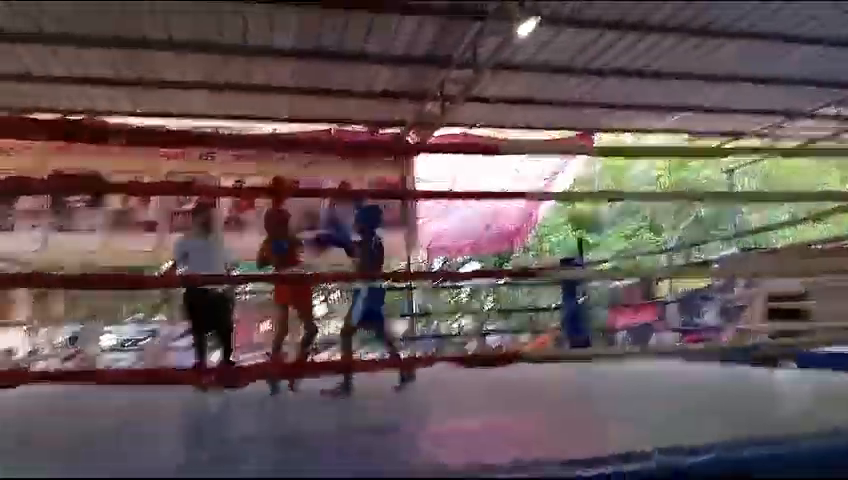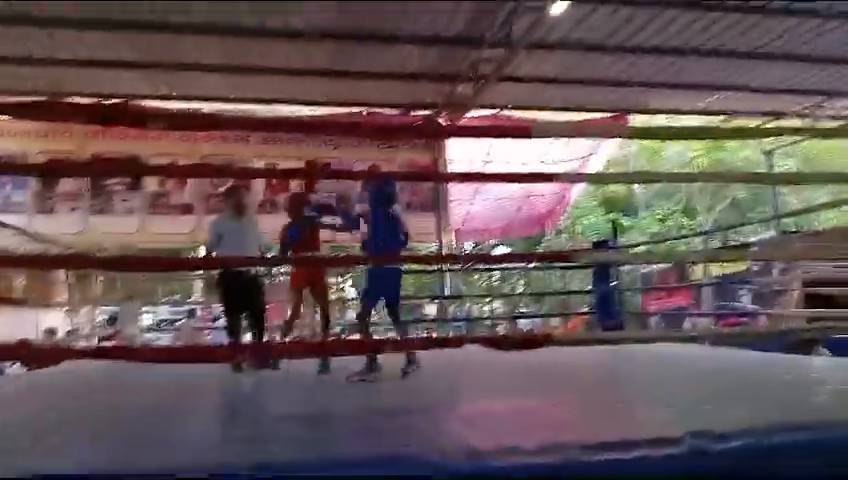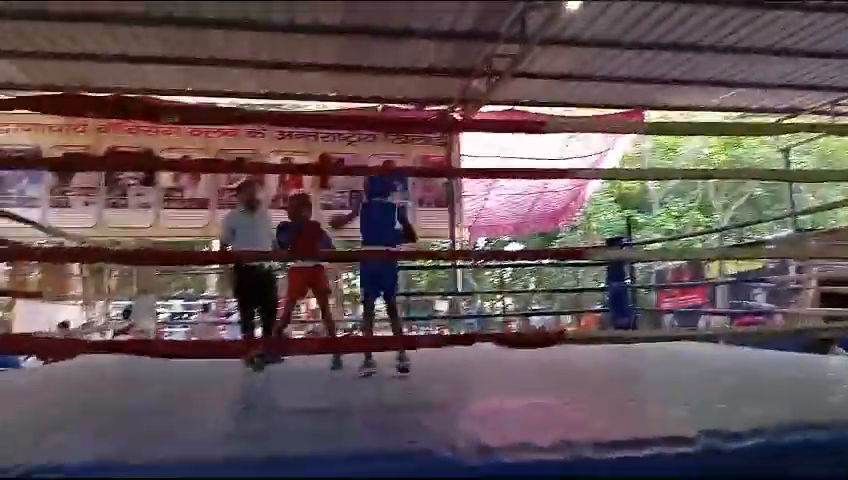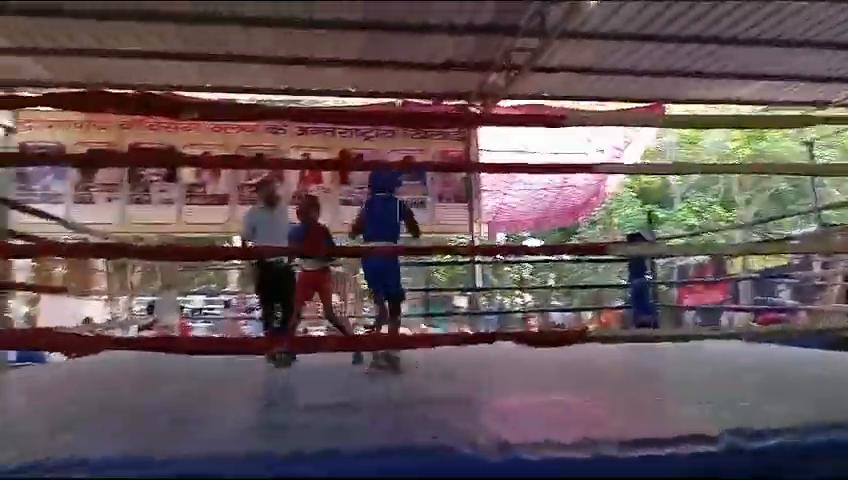
dt=0.1s
person 1, frame 1
left shoulder: (371, 241)
right shoulder: (364, 241)
left hip: (367, 291)
right hip: (372, 291)
left knee: (346, 334)
right knee: (382, 334)
left ankle: (346, 384)
right ankle: (405, 371)
person 1, frame 2
left shoulder: (373, 216)
right shoulder: (396, 218)
right elbow: (404, 242)
left hip: (378, 270)
right hip: (393, 271)
left knee: (363, 317)
right knee: (395, 316)
left ankle: (371, 365)
right ankle: (410, 358)
person 1, frame 3
left shoulder: (362, 206)
right shoulder: (396, 209)
left elbow: (336, 223)
right elbow: (411, 237)
left hip: (368, 261)
right hip: (388, 261)
left knee: (368, 310)
right knee: (392, 309)
left ankle: (368, 360)
right ankle: (402, 355)
person 1, frame 4
left shoulder: (367, 205)
right shoulder: (400, 204)
left elbow: (353, 233)
right elbow: (416, 233)
left hip: (369, 258)
right hip: (389, 257)
left knee: (381, 307)
right knee: (394, 306)
left ankle: (379, 353)
right ankle: (387, 351)
person 2, frame 1
left shoulder: (219, 239)
right shoulder: (187, 240)
left elbow: (227, 267)
right elbow: (174, 267)
left wrist: (230, 292)
left hip: (219, 295)
right hip: (197, 295)
left knee: (225, 333)
right knee: (200, 337)
person 2, frame 2
left shoulder: (251, 220)
right shoulder: (220, 222)
left elbow: (259, 249)
right elbow: (209, 250)
left hip: (251, 277)
right hip: (231, 276)
left knee: (258, 316)
right knee: (234, 319)
right ankle: (237, 358)
person 2, frame 3
left shoulder: (264, 215)
right shoulder: (233, 217)
left elbow: (272, 242)
right elbow: (224, 246)
left wrist: (274, 264)
right wrist: (230, 270)
left hip: (265, 271)
right hip: (245, 270)
left knee: (270, 310)
right knee: (247, 313)
person 2, frame 4
left shoulder: (283, 210)
right shoulder: (253, 214)
left elbow: (291, 237)
right elbow: (245, 242)
right wrist: (253, 267)
left hip: (285, 267)
right hip: (266, 267)
left knee: (288, 307)
right knee: (268, 309)
person 3, frame 1
left shoulder: (291, 240)
right shoulder: (269, 243)
right elbow: (261, 264)
left hip: (300, 287)
right hip: (283, 287)
left knee: (311, 329)
right knee: (282, 330)
person 3, frame 2
left shoulder: (313, 223)
right shoulder: (288, 229)
right elbow: (283, 253)
left hip: (317, 270)
right hip: (299, 271)
left knee: (325, 312)
right knee: (295, 314)
left ankle: (324, 356)
person 3, frame 3
left shoulder: (315, 226)
right shoulder: (286, 229)
left elbow: (329, 247)
right wrist: (282, 242)
left hip: (316, 271)
right hip: (297, 272)
left knee: (325, 312)
right knee: (287, 313)
left ankle: (336, 353)
person 3, frame 4
left shoulder: (322, 230)
right shoulder: (297, 231)
right wrist: (294, 242)
left hip: (322, 273)
right hip: (306, 274)
left knee: (329, 314)
right knee: (295, 314)
